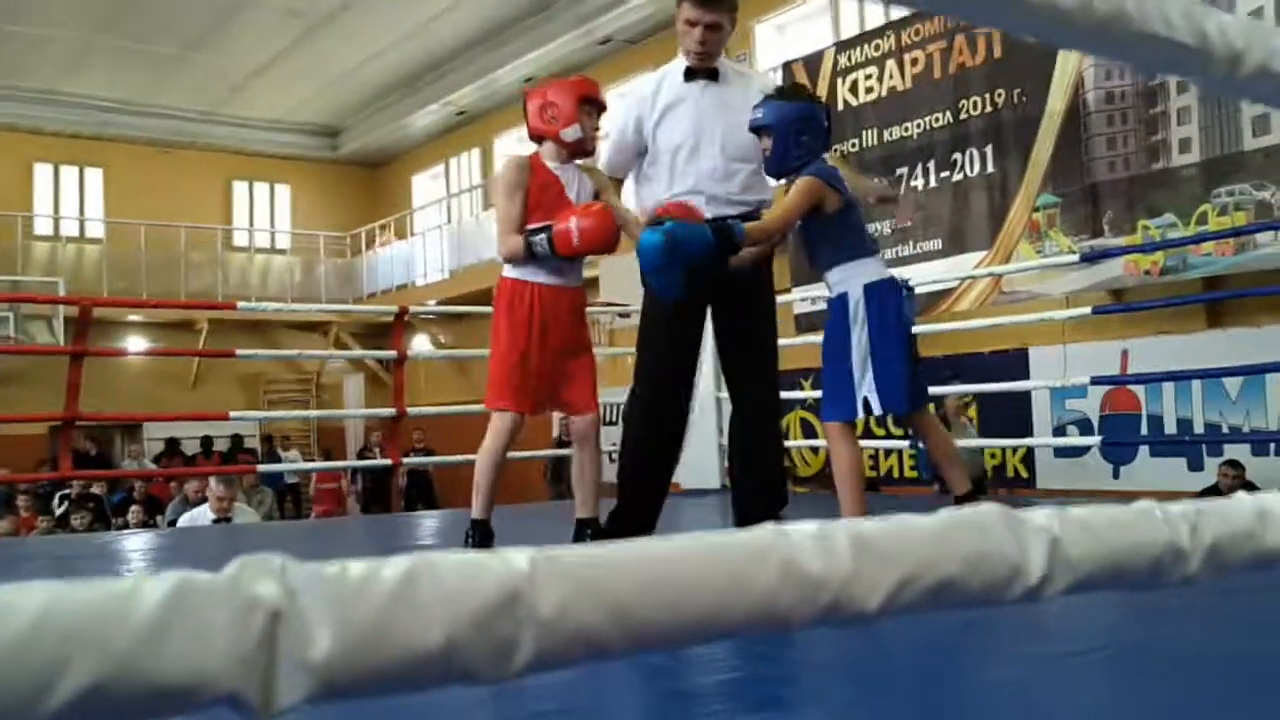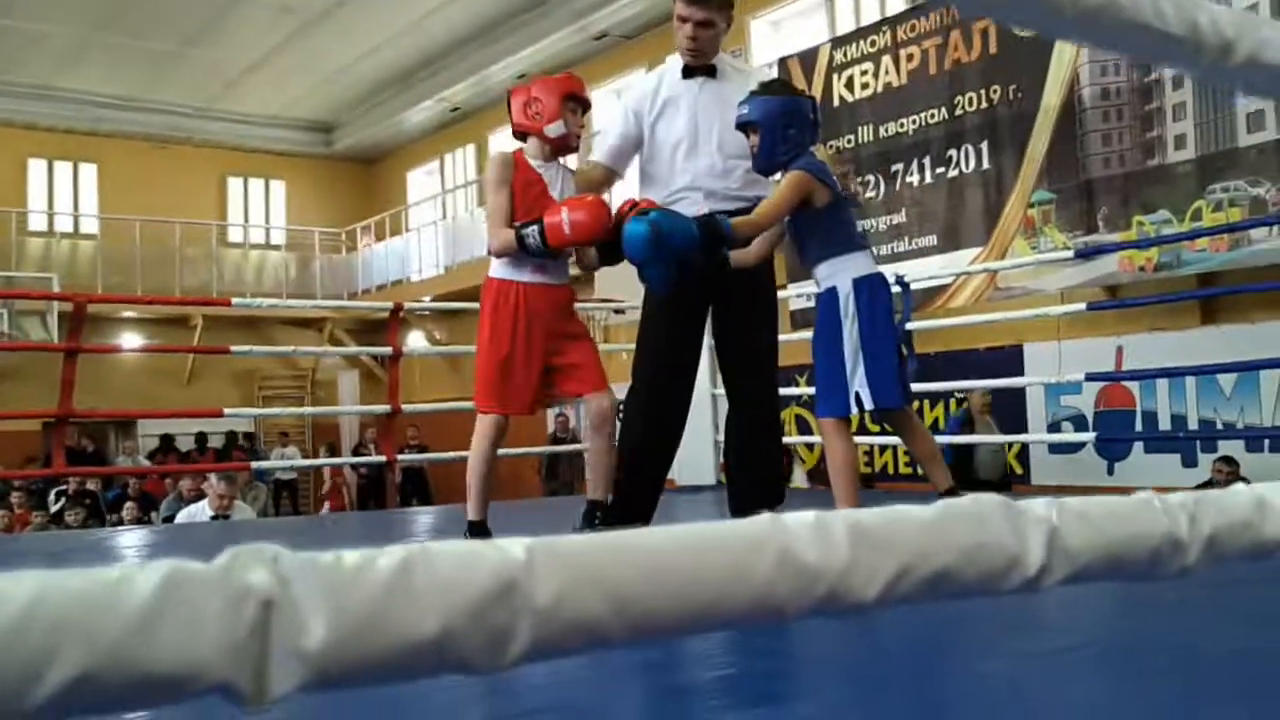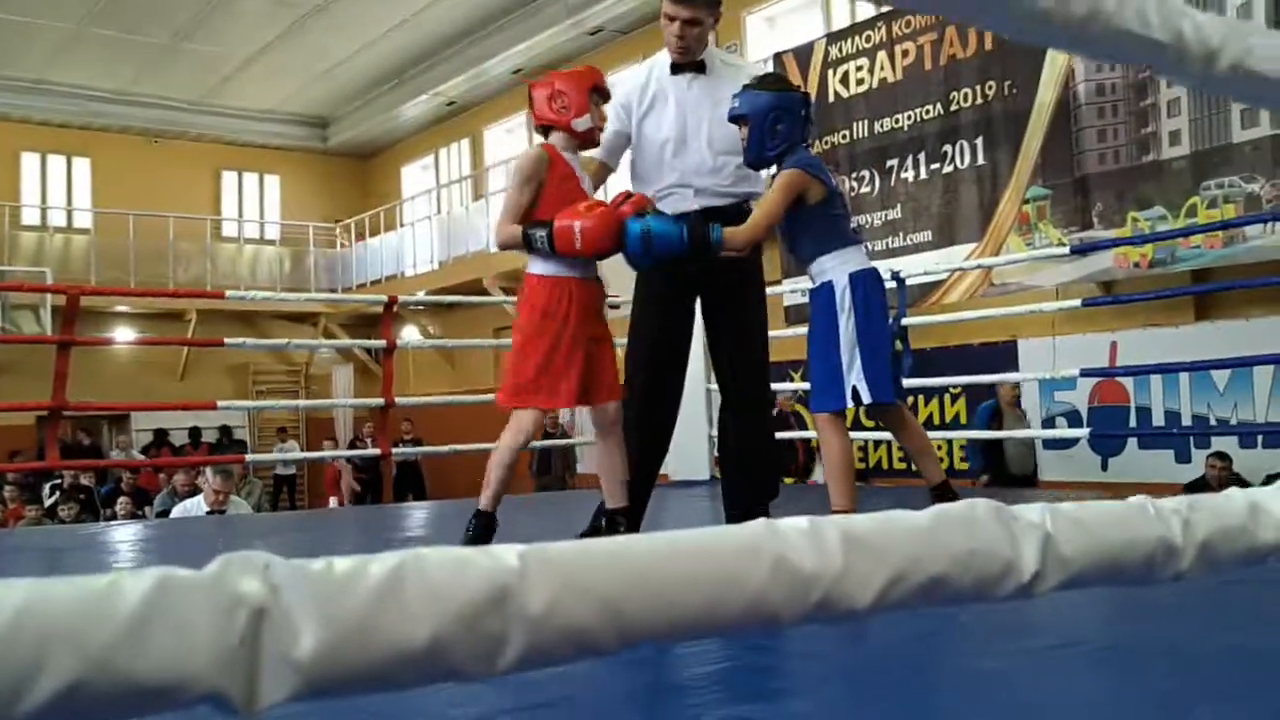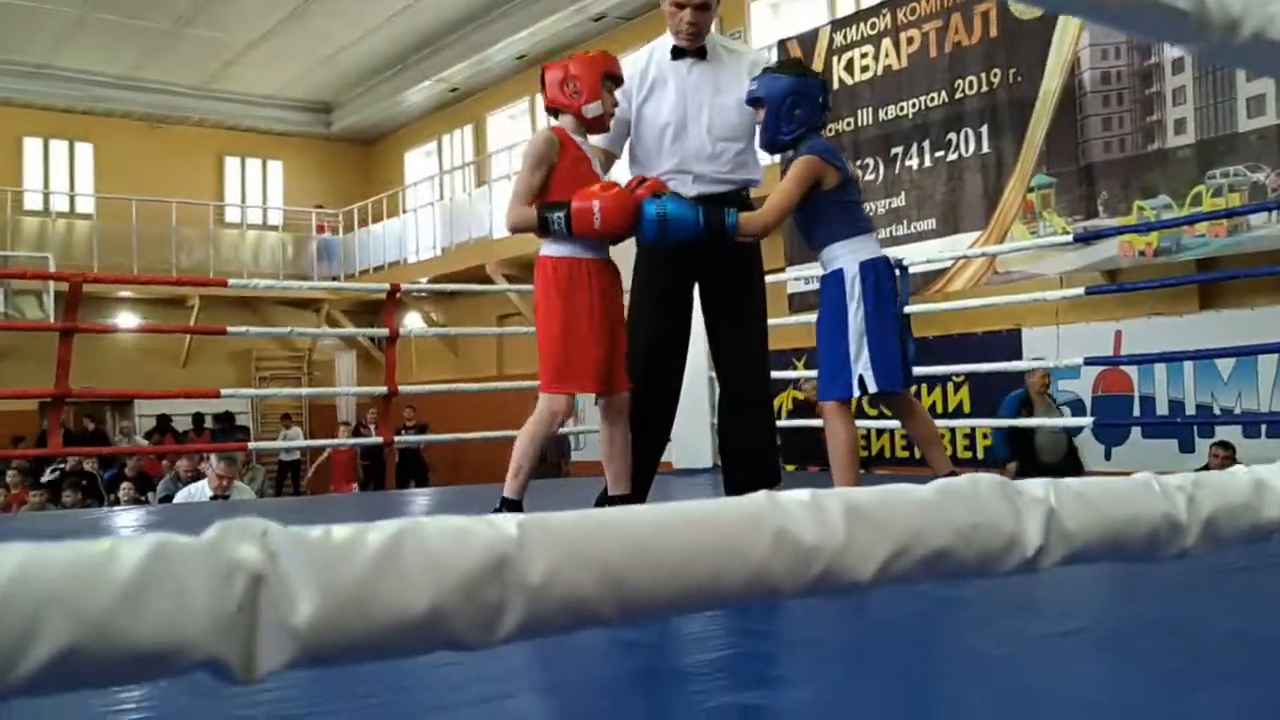
dt=0.3s
person 1, frame 1
left shoulder: (758, 91)
right shoulder: (648, 95)
right elbow: (609, 174)
left hip: (743, 243)
left knee: (754, 382)
right knee: (659, 386)
left ankle: (760, 519)
right ankle: (629, 525)
person 1, frame 2
left shoulder: (756, 87)
right shoulder: (649, 92)
right elbow: (603, 165)
left knee: (753, 378)
right knee: (657, 381)
left ankle: (755, 513)
right ankle: (624, 518)
person 1, frame 3
left shoulder: (747, 81)
right shoulder: (636, 86)
right elbow: (598, 161)
left hip: (732, 231)
left knee: (744, 372)
right knee: (649, 376)
left ankle: (750, 511)
person 1, frame 4
left shoulder: (748, 66)
right shoulder: (636, 70)
right elbow: (601, 149)
left knee: (743, 360)
right knee: (649, 361)
left ankle: (752, 494)
person 2, frame 1
left shoulder: (591, 180)
right shoulder: (519, 169)
left elbow: (634, 231)
right elbow: (508, 246)
right wrist: (556, 239)
left hip: (570, 308)
right hip: (524, 301)
left knee: (586, 421)
right knee: (507, 418)
left ankle: (588, 532)
right ankle: (478, 533)
person 2, frame 2
left shoulder: (571, 179)
right shoulder: (504, 165)
left elbow: (589, 258)
right elbow: (498, 241)
right wrist: (550, 232)
left hip: (558, 306)
right hip: (510, 301)
left knee: (602, 405)
right knee: (493, 419)
left ankle: (597, 519)
right ankle: (476, 533)
person 2, frame 3
left shoulder: (579, 167)
right shoulder: (537, 159)
right elbow: (503, 234)
left wrist: (618, 226)
right wrist: (553, 235)
left hip: (586, 299)
right hip: (549, 295)
left knee: (609, 413)
right knee: (530, 417)
left ankle: (616, 525)
right ankle: (482, 521)
person 2, frame 4
left shoulder: (589, 152)
right shoulder: (548, 142)
left elbow: (602, 222)
right elbow: (516, 217)
left wrist: (632, 210)
right wrist: (575, 216)
left hip: (601, 279)
right hip: (564, 276)
left knee: (618, 400)
right knee: (556, 401)
left ankle: (619, 510)
right ankle: (507, 510)
person 3, frame 1
left shoulder: (812, 179)
right shoulder: (813, 179)
left elbow: (764, 231)
right elbow: (768, 246)
left wrist: (703, 238)
right wrist: (705, 266)
left hip: (861, 298)
right hip: (871, 296)
left knee: (838, 422)
right knee: (913, 412)
right ankle: (967, 505)
person 3, frame 2
left shoulder: (802, 174)
right shoulder: (801, 176)
left elbow: (753, 225)
right elbow: (759, 252)
left wrist: (689, 232)
right wrist: (702, 261)
left hip: (851, 293)
right hip: (852, 294)
left knee: (832, 418)
right knee: (894, 409)
right ankle: (952, 501)
person 3, frame 3
left shoulder: (794, 171)
right shoulder: (801, 169)
left elbow: (748, 236)
right elbow: (757, 238)
left wrist: (680, 235)
right wrist: (683, 234)
left hip: (844, 289)
right hip: (847, 289)
left knee: (827, 412)
right knee: (887, 406)
right ankle: (946, 500)
person 3, frame 4
left shoulder: (811, 158)
right shoulder: (815, 155)
left elbow: (763, 222)
right elbow: (765, 223)
left wrist: (694, 218)
right wrist: (694, 219)
left hip: (855, 278)
right hip: (860, 277)
left knee: (834, 400)
right knee: (894, 394)
